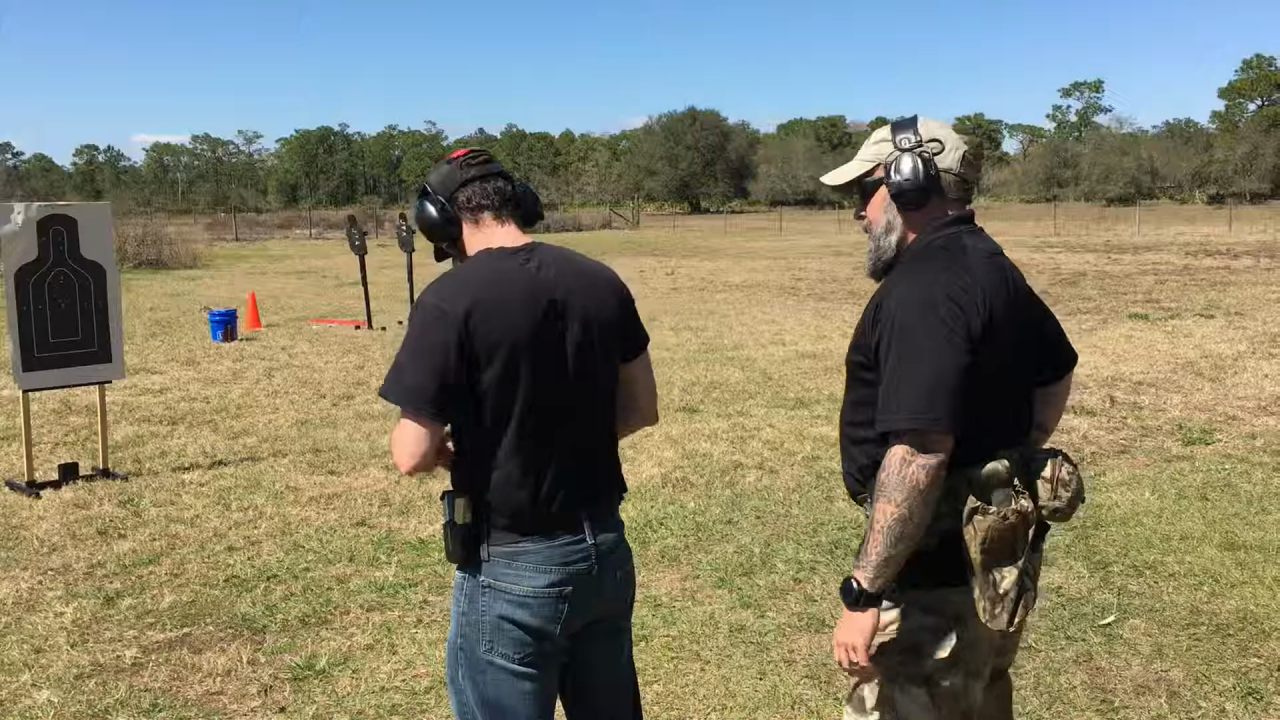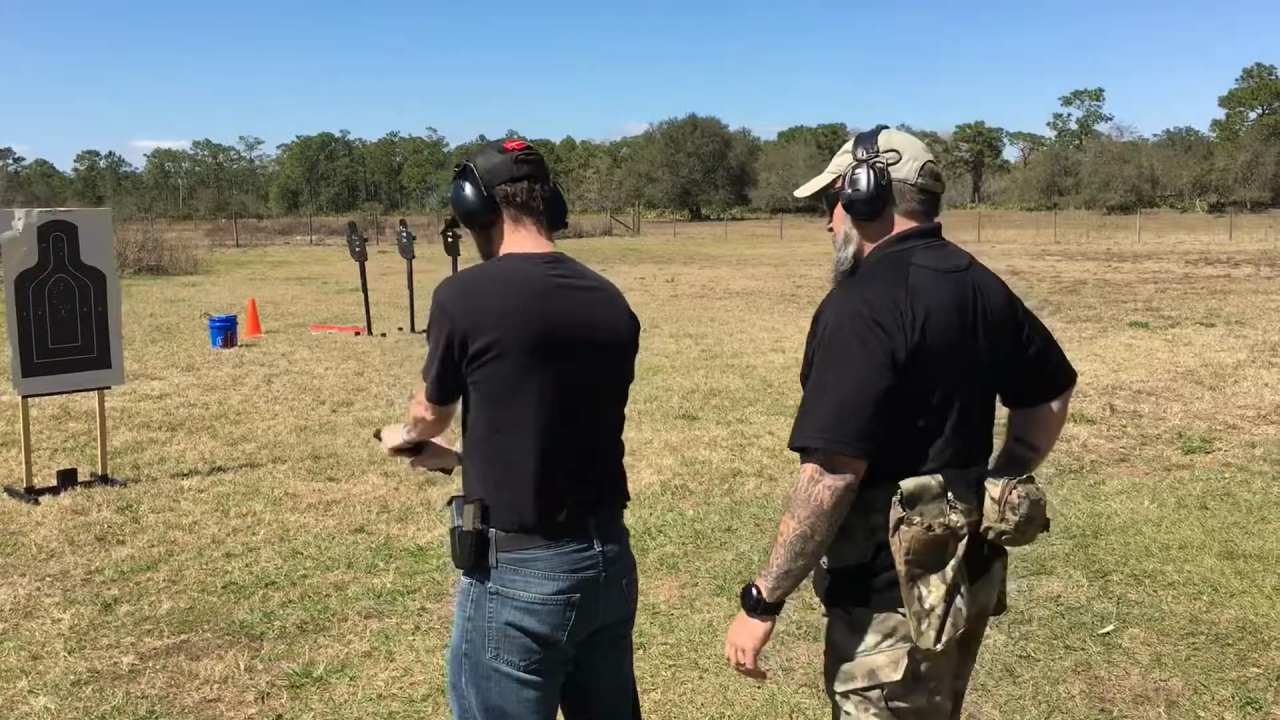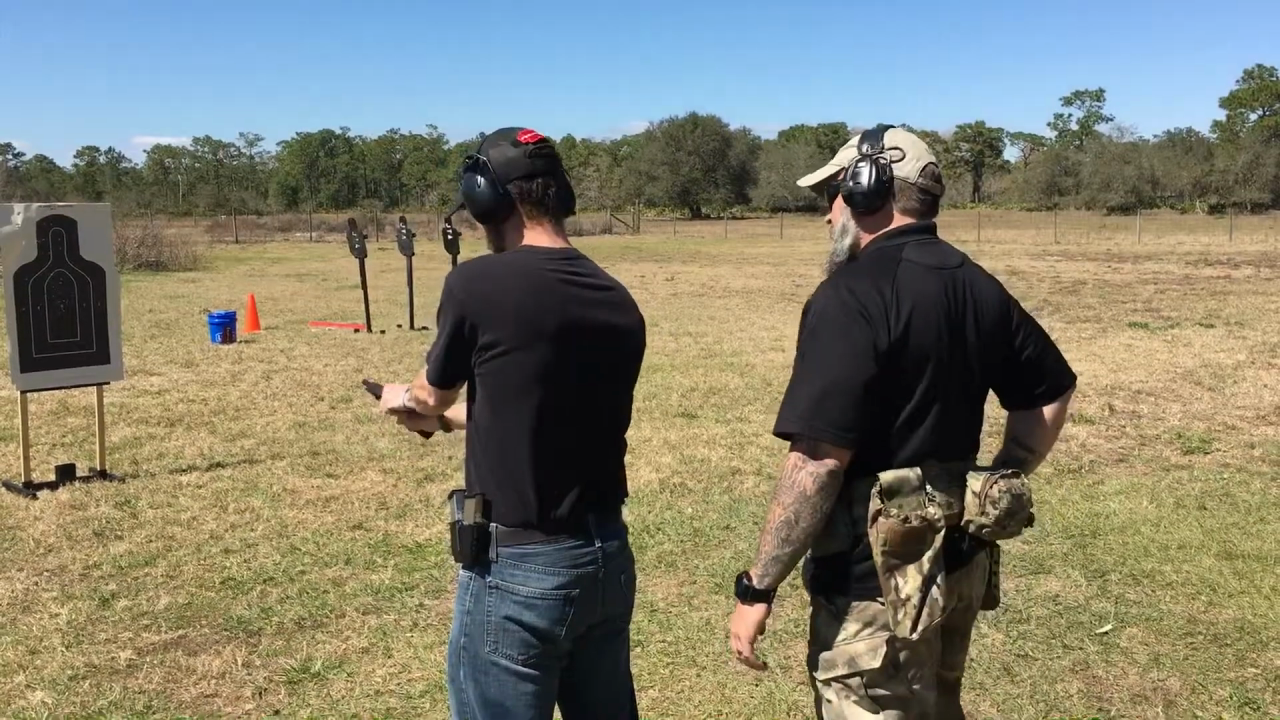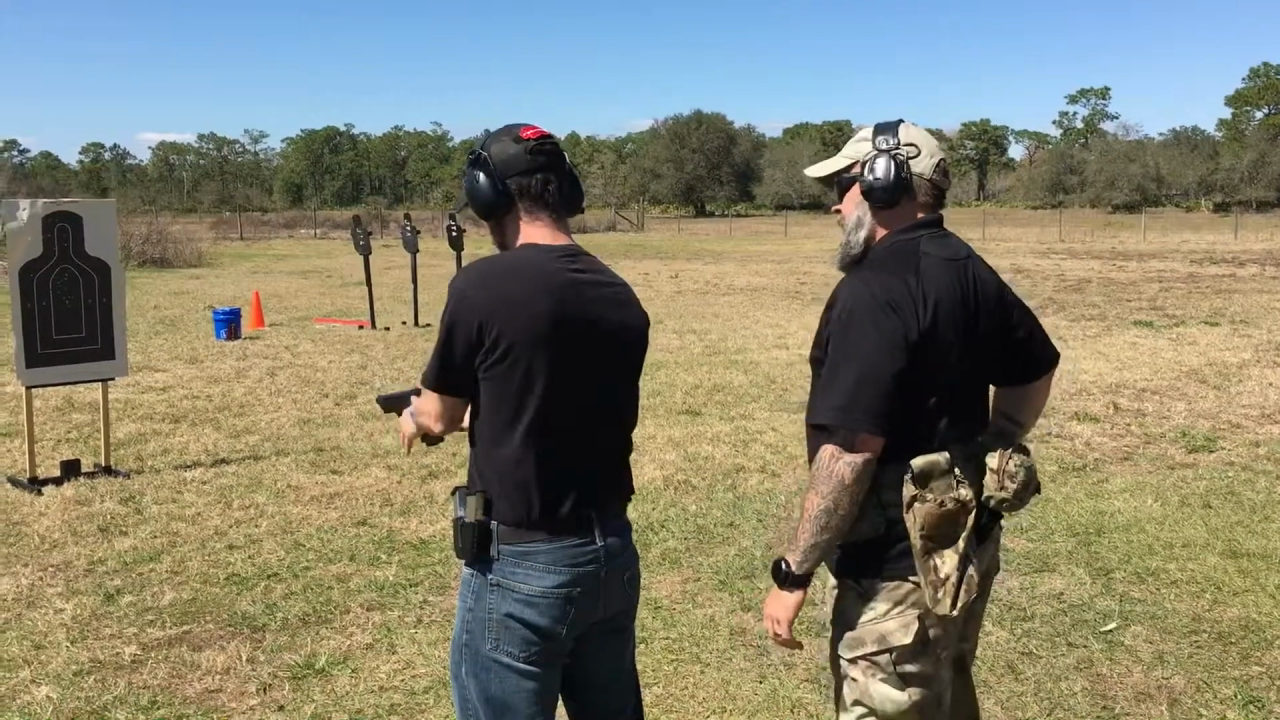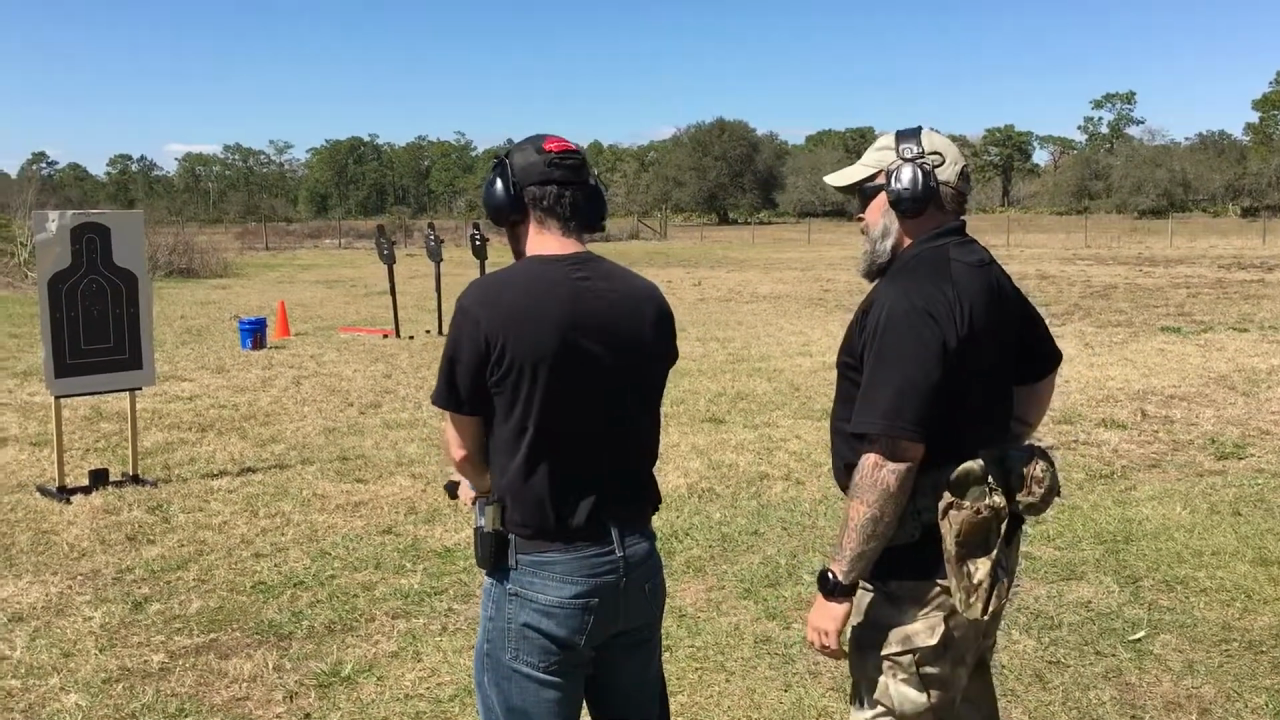
dt=0.4s
person 1, frame 1
left shoulder: (922, 289)
right shoulder: (992, 267)
left elbow: (919, 451)
right elbow: (1054, 372)
left wrist: (863, 593)
left hip: (936, 565)
person 1, frame 2
left shoulder: (863, 305)
right shoulder: (980, 284)
left elbow: (833, 470)
right elbow: (1051, 390)
left wrist: (762, 600)
left hip: (893, 583)
right hip: (967, 559)
person 1, frame 3
left shoulder: (851, 296)
right shoulder: (976, 285)
left elbow: (819, 459)
right elbow: (1051, 393)
left wrist: (756, 587)
right wrist: (993, 488)
left hip: (878, 571)
right hip: (958, 552)
person 1, frame 4
left shoulder: (874, 289)
right shoulder: (972, 272)
left elbow: (852, 448)
right elbow: (1034, 371)
left wrist: (791, 574)
left hip: (898, 557)
right hip: (964, 535)
person 1, frame 5
left shoulder: (908, 297)
right shoulder: (987, 276)
left elbow: (891, 456)
right elbow: (1039, 372)
left wrist: (837, 584)
left hip: (924, 561)
person 2, frame 1
left shoulder: (452, 297)
right shoulder: (597, 280)
left elbow: (411, 455)
right elbow: (641, 407)
left wrist: (454, 448)
left hip: (512, 566)
right hip: (604, 548)
person 2, frame 2
left shoulder: (466, 295)
right shoulder: (612, 303)
left elbow: (430, 416)
left wrist: (407, 434)
left hip: (518, 572)
right hip: (608, 558)
person 2, frame 3
left shoulder: (479, 284)
right shoulder: (620, 303)
left elbow: (433, 395)
left wrist: (406, 398)
right wrist: (443, 414)
left hip: (517, 569)
right hip: (606, 555)
person 2, frame 4
left shoulder: (483, 285)
right shoulder: (623, 298)
left elbow: (437, 418)
left wrist: (414, 417)
left hip: (520, 564)
right hip: (611, 552)
person 2, frame 5
left shoulder: (489, 302)
right shoulder: (646, 300)
left elbow: (464, 452)
left wrist: (482, 485)
left hip: (540, 573)
right hip: (634, 560)
